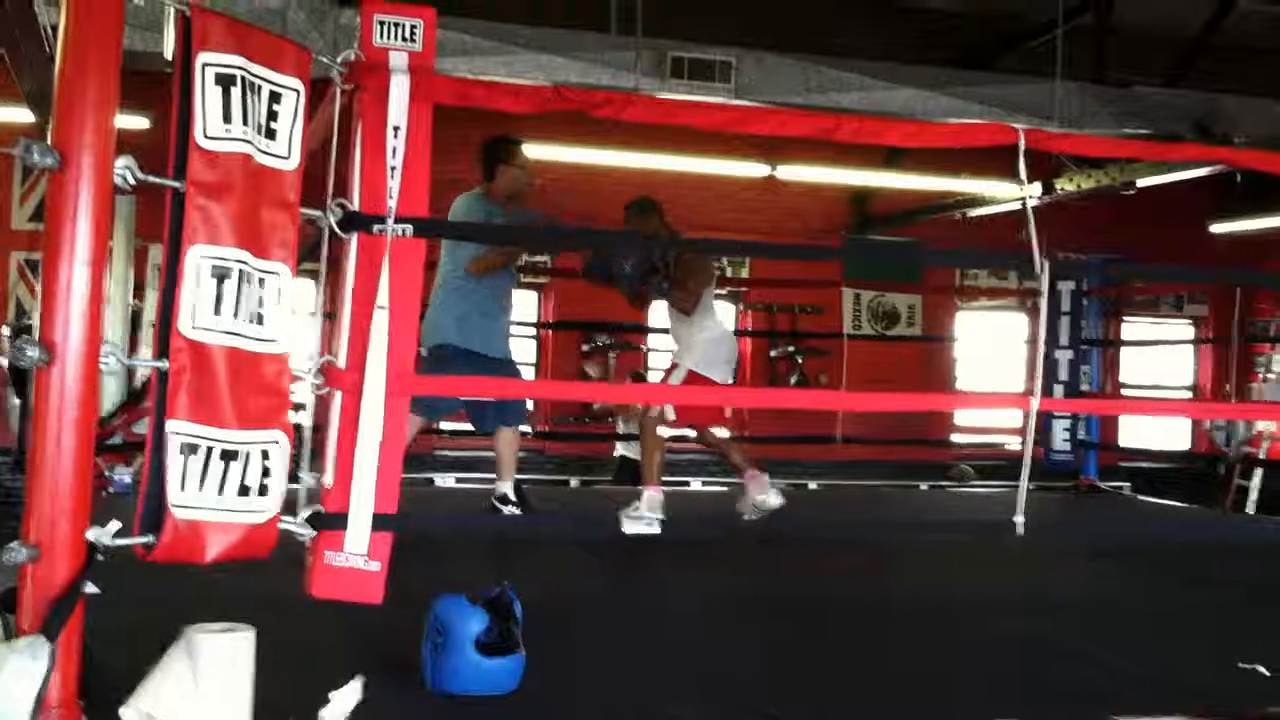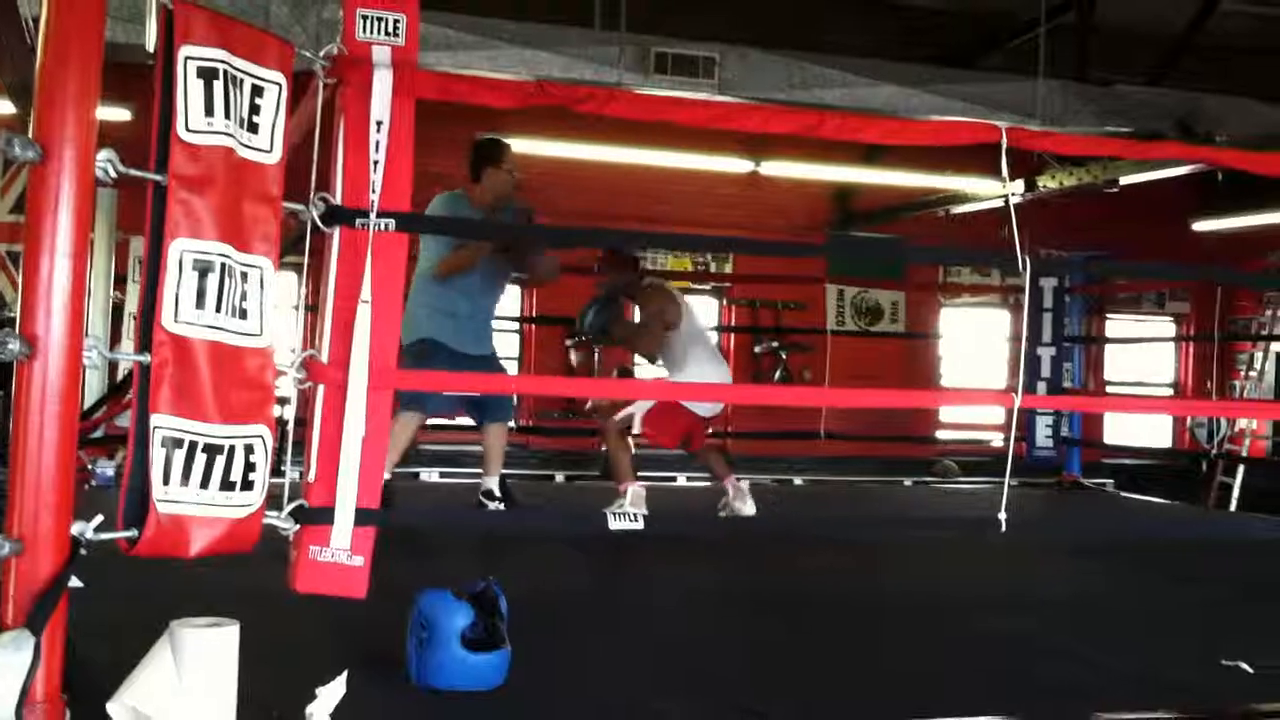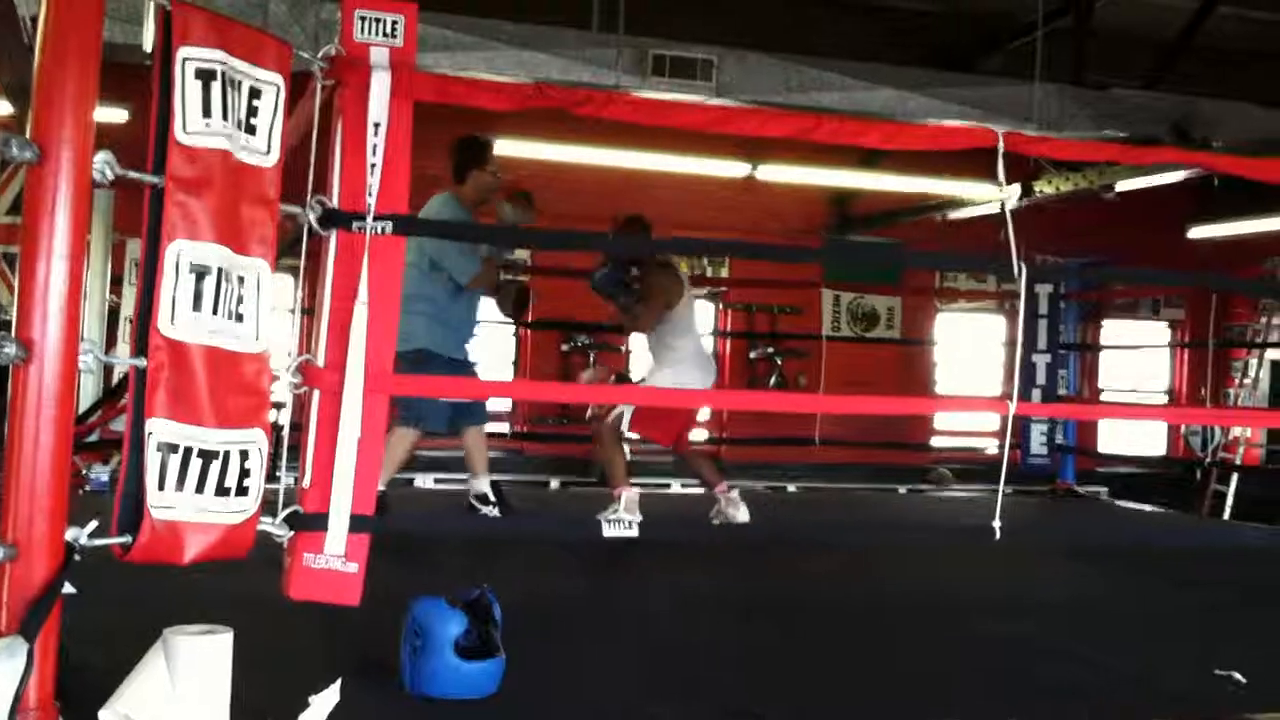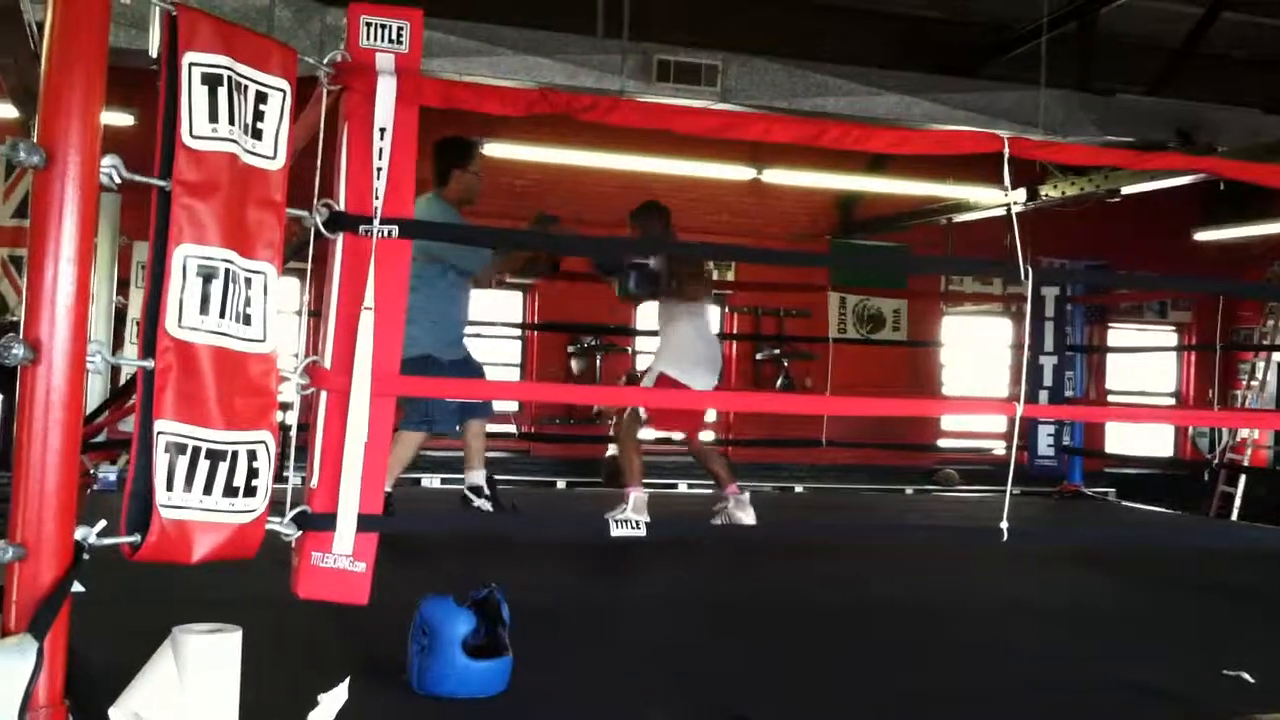
dt=0.2s
person 1, frame 1
left shoulder: (512, 213)
right shoulder: (470, 205)
right elbow: (476, 263)
left hip: (491, 338)
right hip: (454, 333)
left knee: (509, 412)
right knee: (423, 407)
left ankle: (505, 494)
person 1, frame 2
left shoulder: (508, 217)
right shoulder: (445, 206)
left elbow: (538, 272)
right elbow: (441, 266)
right wrist: (490, 240)
left hip: (476, 338)
right hip: (434, 330)
left knee: (498, 406)
right knee: (419, 404)
left ankle: (492, 488)
person 1, frame 3
left shoulder: (468, 217)
right shoulder: (445, 213)
left elbow: (480, 281)
right elbow: (475, 278)
left wrist: (502, 289)
left hip: (451, 340)
right hip: (424, 336)
left knee: (472, 412)
right knee: (418, 418)
left ankle: (482, 492)
right ankle: (371, 492)
person 1, frame 4
left shoulder: (442, 212)
right shoulder: (436, 216)
left elbow: (473, 268)
right elbow: (488, 268)
left wrist: (529, 261)
right wrist: (537, 249)
left hip: (445, 340)
right hip: (422, 340)
left knee: (475, 403)
right knee: (425, 419)
left ankle: (476, 486)
right ankle: (377, 493)
person 2, frame 1
left shoulder: (689, 252)
left elbow: (687, 303)
right elbow: (640, 301)
left wrist: (657, 279)
left hip: (704, 352)
right hip: (702, 353)
left knee: (651, 419)
right knee: (703, 429)
left ankle: (650, 502)
right ankle: (760, 488)
person 2, frame 2
left shoulder: (650, 296)
right shoulder: (655, 291)
left elbow: (650, 347)
right elbow: (655, 349)
left wrist: (613, 331)
right wrist: (620, 329)
left hip: (693, 382)
right hip: (712, 377)
left knee: (612, 426)
right knee: (692, 439)
left ankle: (631, 499)
right ankle: (738, 495)
person 2, frame 3
left shoulder: (656, 271)
right shoulder: (665, 268)
left elbow: (644, 322)
left wrist: (618, 296)
right wrist: (625, 295)
left hip: (676, 374)
right hip: (696, 372)
left knee: (607, 428)
right knee: (679, 445)
left ankle: (626, 505)
right ankle: (729, 501)
person 2, frame 4
left shoulder: (678, 256)
right shoulder: (668, 258)
left elbow: (700, 290)
left wrist: (663, 287)
left hip: (680, 360)
right hip: (703, 360)
left knee: (627, 425)
right knee: (693, 439)
left ankle: (634, 505)
right ankle: (737, 503)
